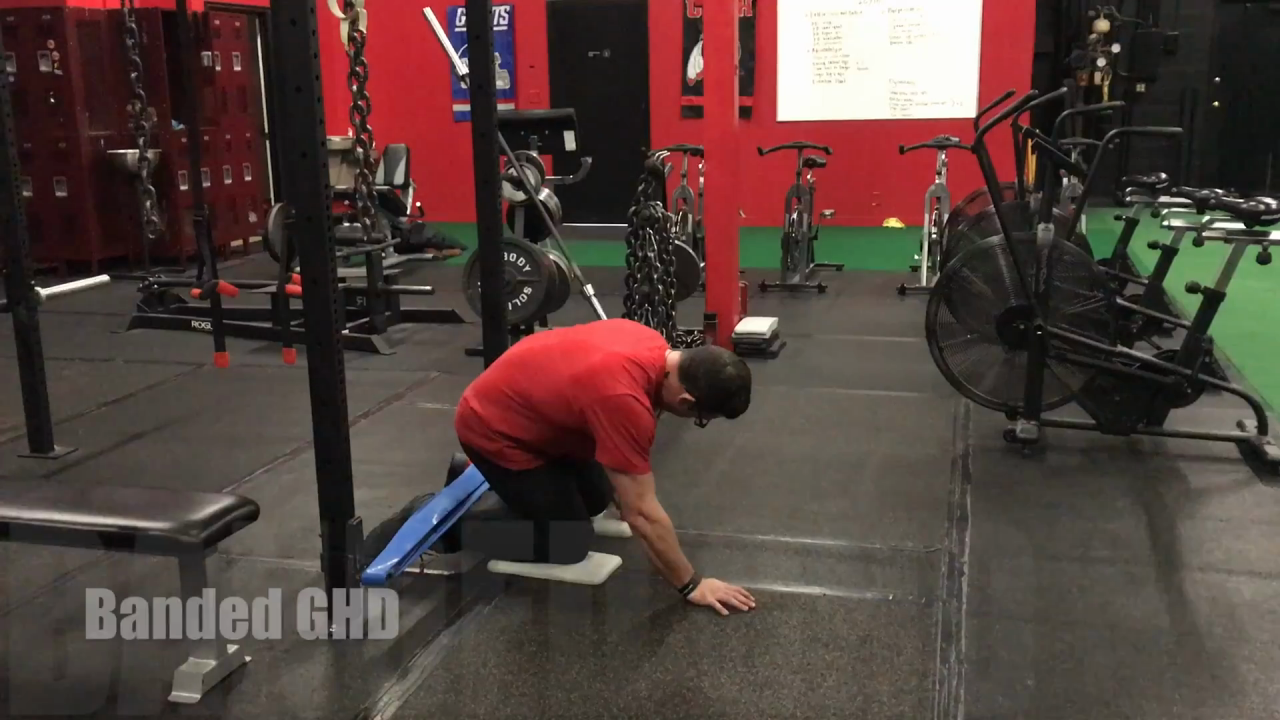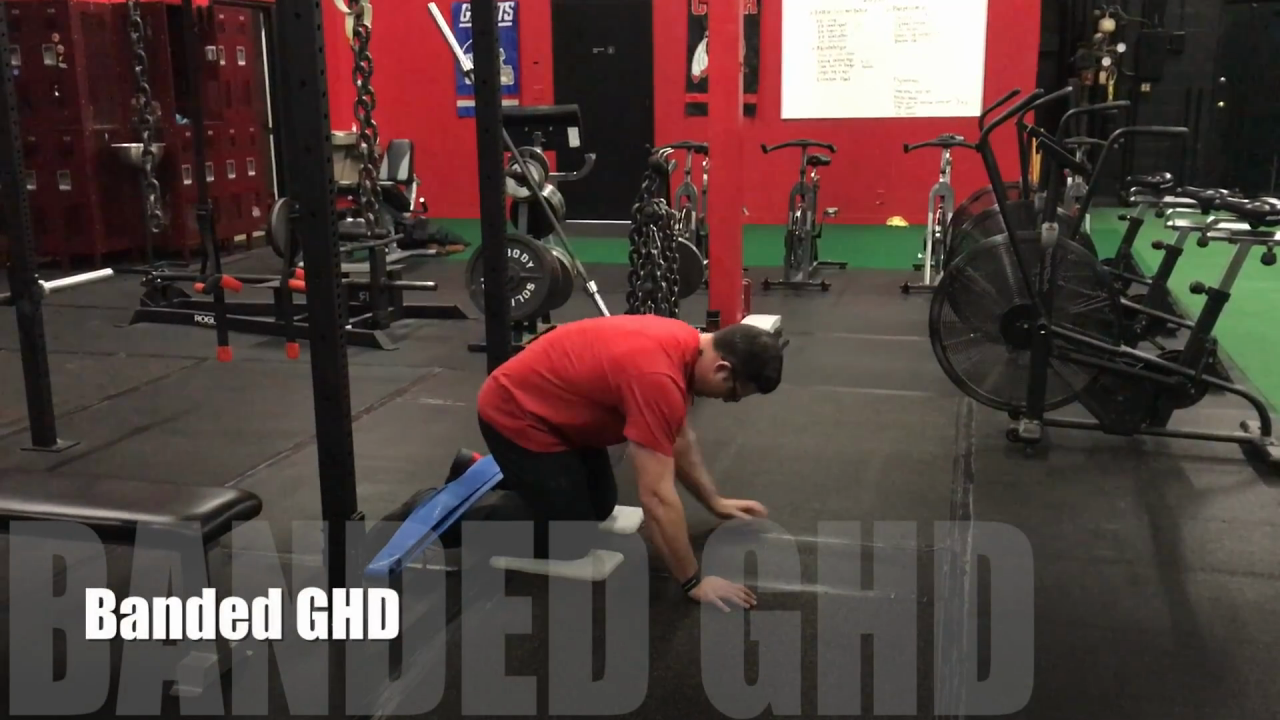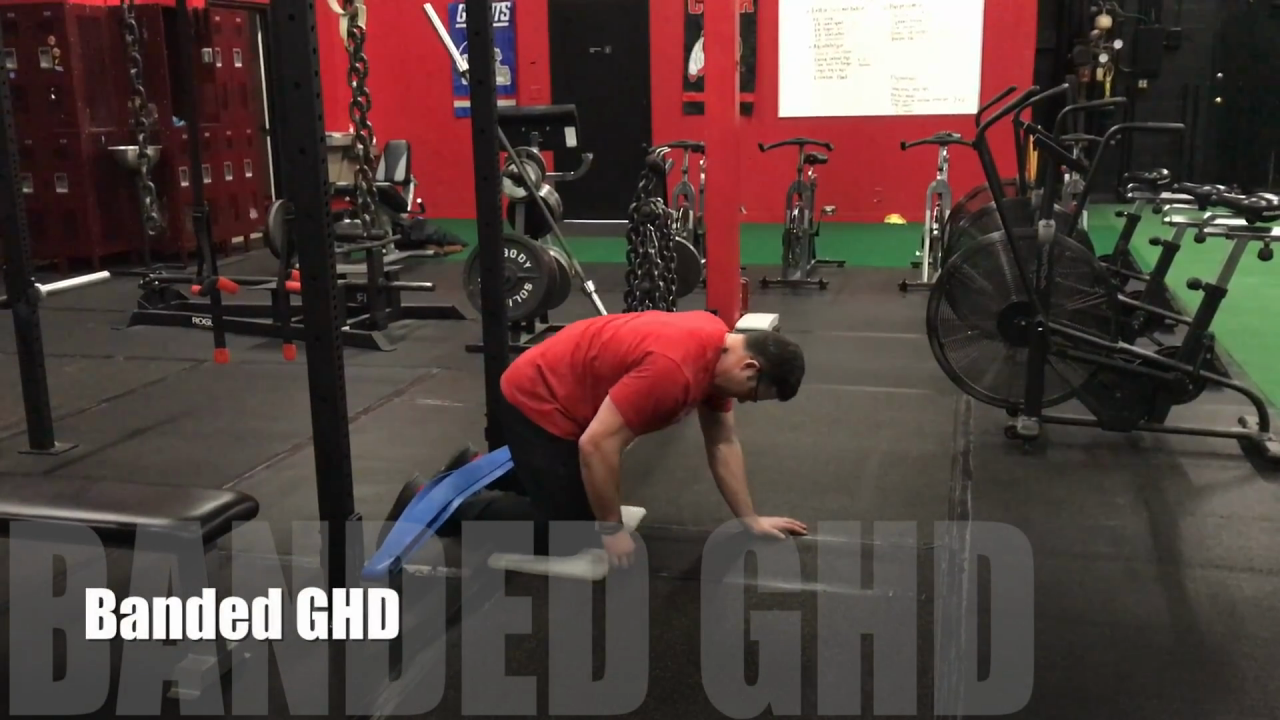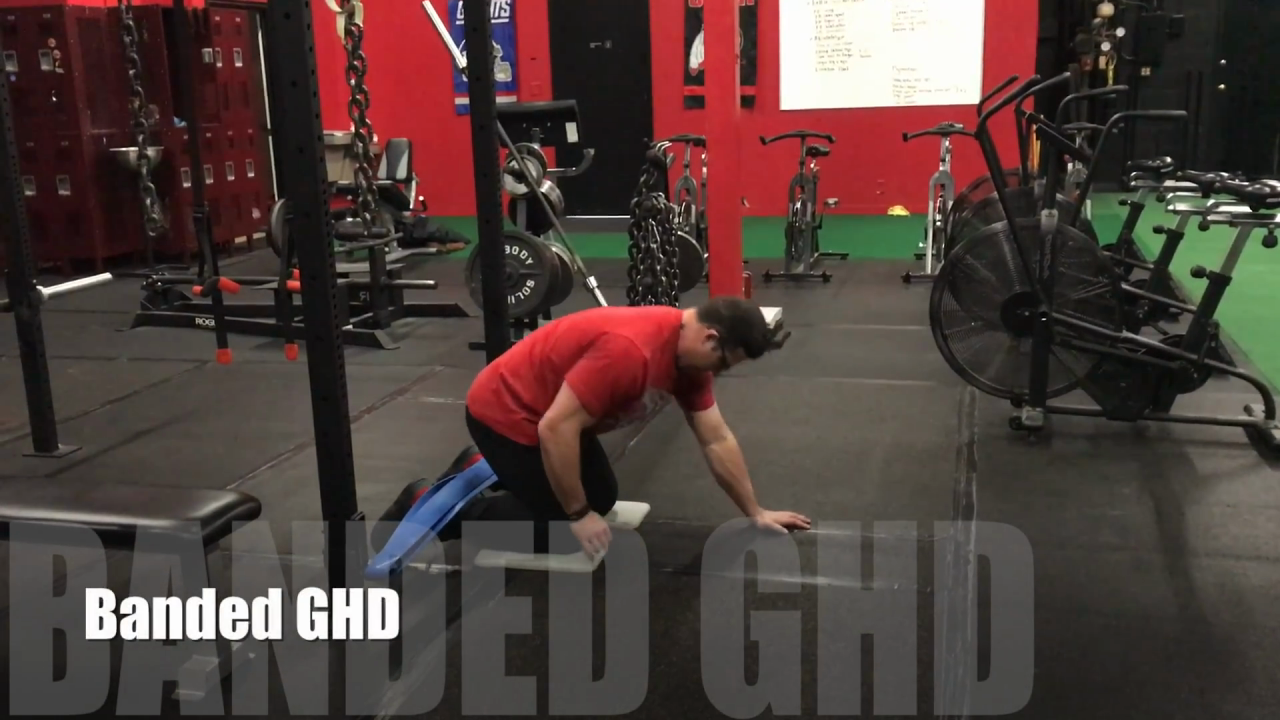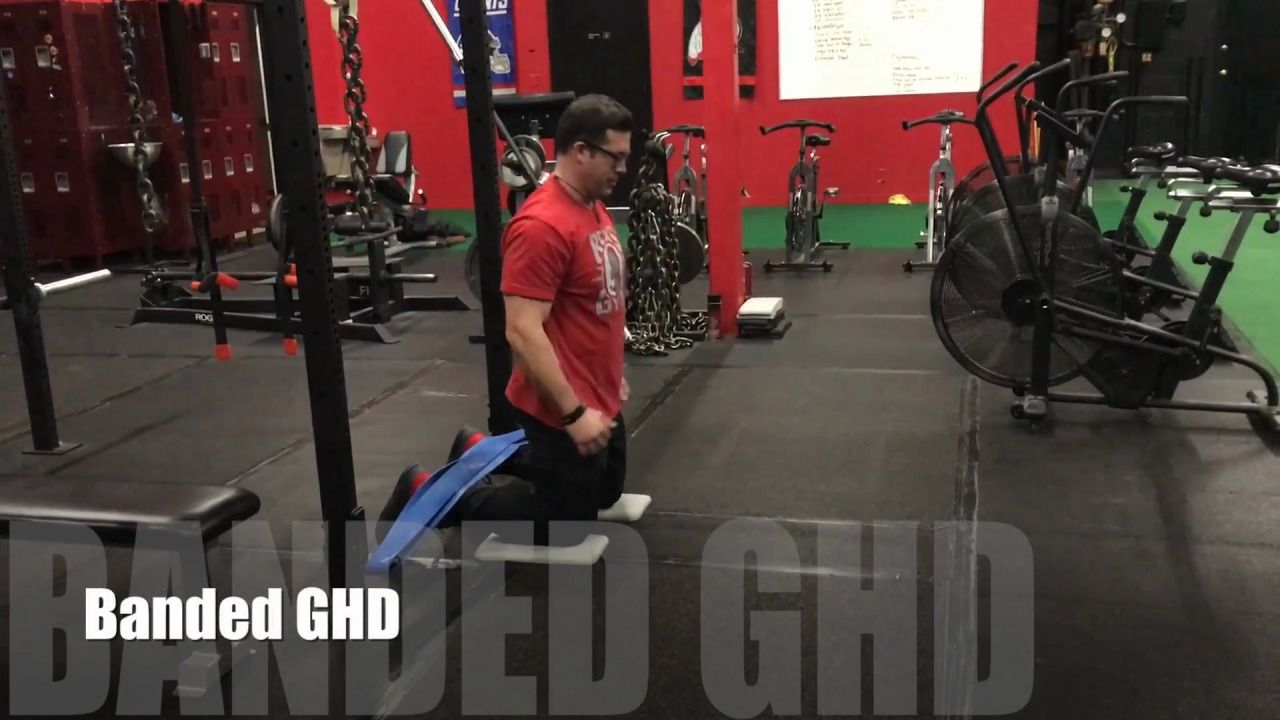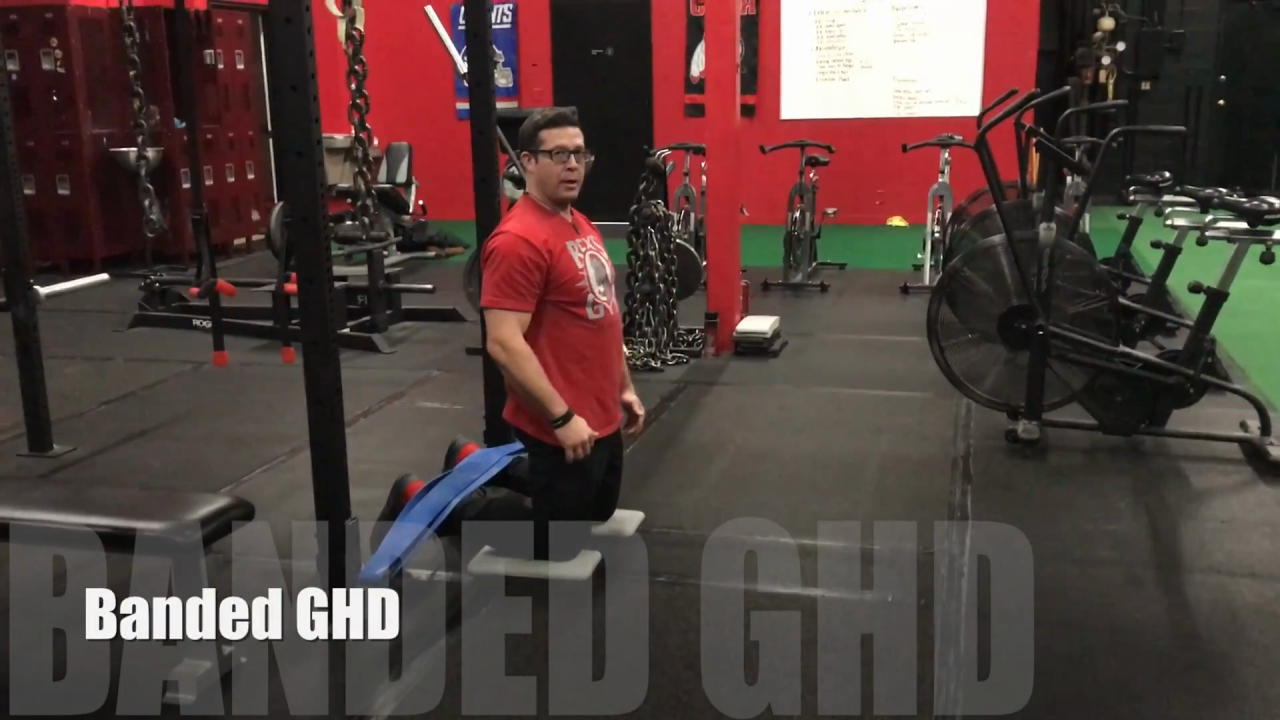
dt=0.7s
person 1, frame 1
left shoulder: (652, 346)
right shoulder: (624, 398)
right elbow: (641, 512)
right wrist: (691, 585)
right hip: (490, 429)
left knee: (593, 502)
right knee: (566, 546)
person 1, frame 2
left shoulder: (688, 347)
right shoulder: (660, 380)
left elbow: (680, 438)
right elbow: (658, 495)
left wrist: (715, 501)
right wrist: (695, 582)
left hip: (553, 405)
right hip: (516, 415)
left knee: (600, 508)
person 1, frame 3
left shoulder: (725, 348)
right shoulder: (676, 368)
left elbow: (722, 443)
right elbow: (596, 445)
left wrist: (750, 519)
right wrist: (610, 530)
left hip: (568, 390)
right hip: (536, 397)
left knee: (596, 499)
person 1, frame 4
left shoulder: (690, 353)
right shoulder: (632, 352)
left elbow: (716, 440)
right elbow: (555, 428)
left wrist: (757, 513)
right wrist: (578, 516)
left hip: (558, 421)
right hip: (507, 416)
left knee: (602, 503)
right knee: (573, 536)
left ankle: (497, 479)
person 1, frame 5
left shoulder: (593, 208)
right shoulder: (542, 226)
right elbow: (522, 331)
left wrist: (614, 375)
right wrist: (574, 413)
left hip: (599, 400)
right hip: (562, 408)
left knee: (604, 495)
right knee: (565, 527)
person 1, frame 6
left shoulder: (581, 226)
right shoulder: (518, 240)
right elbow: (504, 343)
left wrist: (624, 387)
right wrist: (562, 418)
left hip: (599, 414)
right hip: (562, 423)
left knee: (597, 511)
right knee: (559, 542)
